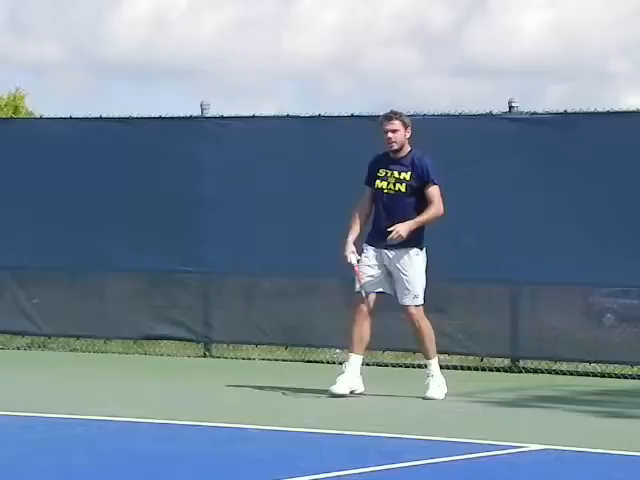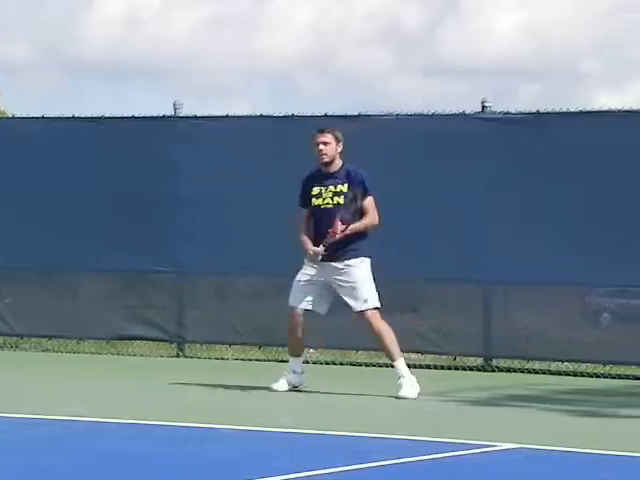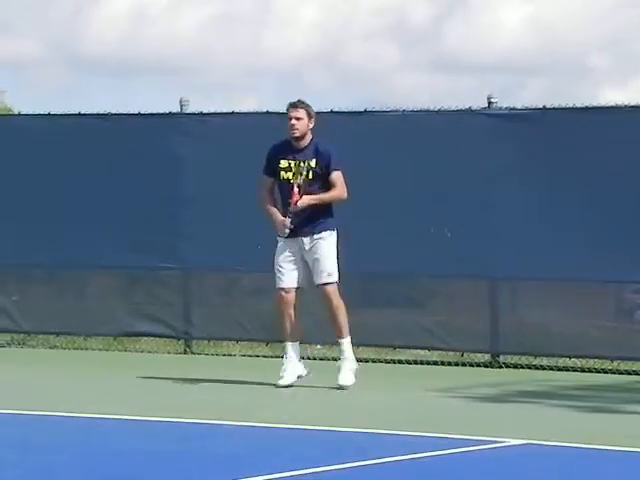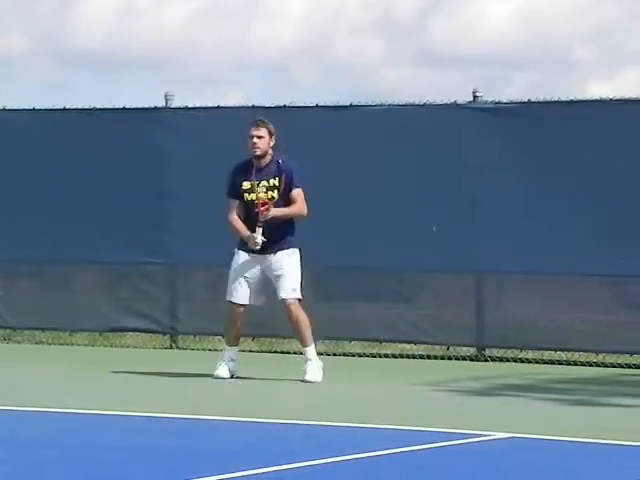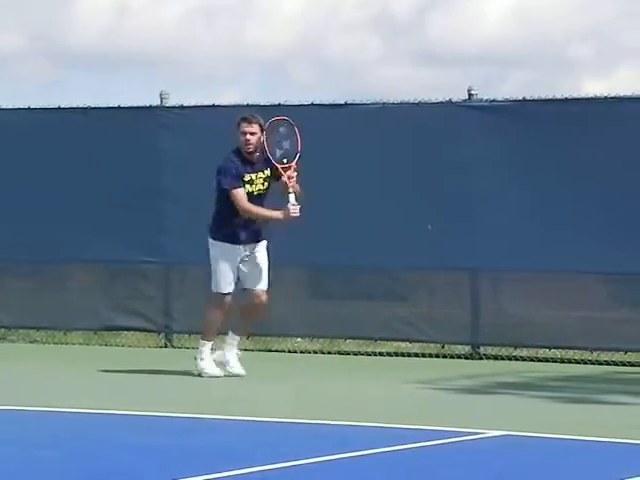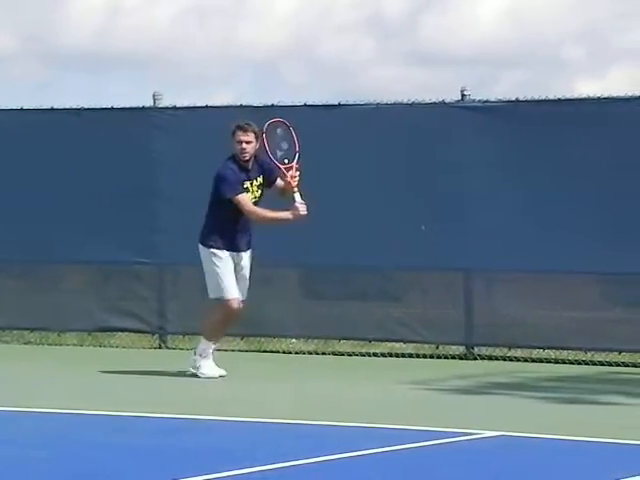
dt=0.3s
person 1, frame 1
left shoulder: (421, 164)
right shoulder: (376, 164)
left elbow: (438, 208)
right elbow: (365, 204)
left wrist: (410, 225)
right wrist: (351, 237)
left hip: (408, 249)
right hip: (375, 247)
left knee: (414, 312)
right knee: (363, 306)
left ankle: (435, 375)
right ankle: (352, 374)
person 1, frame 2
left shoulder: (355, 177)
right shoulder: (309, 181)
left elbow: (372, 218)
right elbow: (304, 223)
left wrist: (347, 229)
right wrist: (308, 247)
left hip: (351, 260)
right hip: (319, 262)
left knee: (371, 317)
right knee: (295, 315)
left ankle: (405, 375)
right ankle: (295, 372)
person 1, frame 3
left shoulder: (323, 152)
right shoulder: (276, 152)
left elbow: (341, 193)
right elbow: (267, 193)
left wrist: (310, 200)
right wrist: (277, 218)
left hip: (320, 232)
right hip: (289, 235)
left knee: (330, 292)
right knee: (285, 296)
left ankle: (348, 358)
right ankle: (293, 362)
person 1, frame 4
left shoulder: (285, 169)
right shoulder: (238, 173)
left elbow: (302, 209)
right elbow: (233, 215)
left wrist: (275, 212)
right wrist: (247, 236)
left hip: (283, 249)
right hip: (248, 250)
left knee: (291, 305)
right knee: (236, 308)
left ankle: (313, 360)
right ankle: (229, 359)
person 1, frame 5
left shoulder: (269, 160)
right shoulder: (228, 165)
left elbow: (292, 188)
right elbow: (244, 207)
left wrist: (292, 183)
right wrist: (281, 215)
left hip: (255, 241)
right hip: (225, 240)
left knee: (259, 299)
right knee: (223, 299)
left ankle: (229, 350)
right ankle: (204, 356)
person 1, frame 6
left shoulder: (262, 166)
right shoulder: (227, 172)
left elbow: (283, 189)
right elbow: (251, 212)
left wrist: (291, 183)
right wrist: (289, 215)
left hip: (243, 246)
right hip: (217, 246)
left knee: (236, 307)
right knee: (229, 304)
left ankle: (205, 354)
right ankle: (201, 356)
